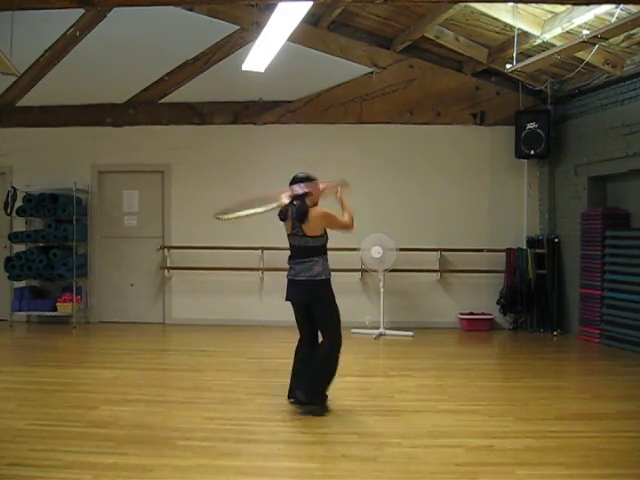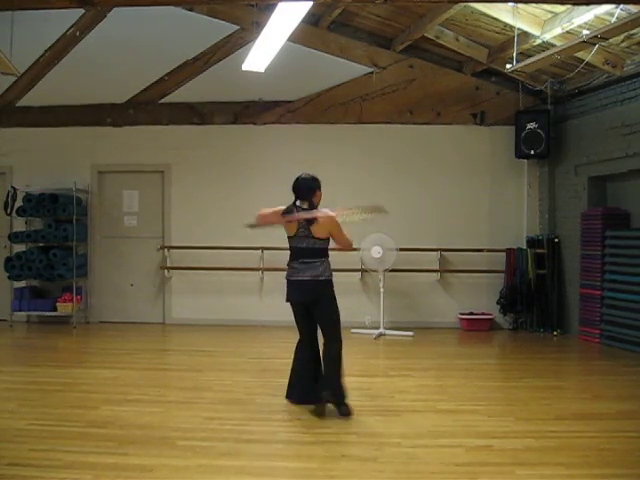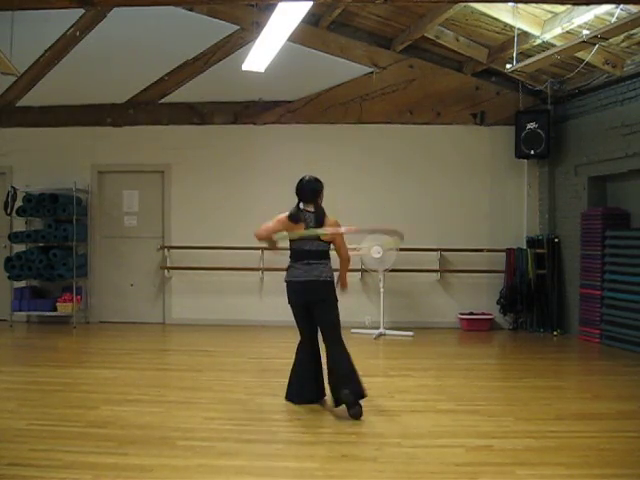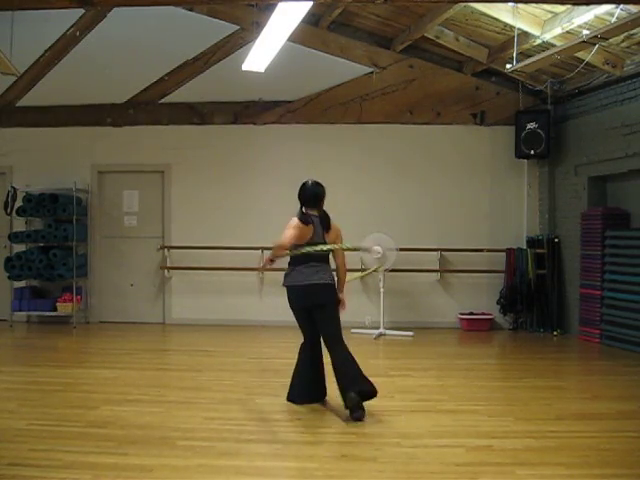
dt=0.1s
person 1, frame 1
left shoulder: (289, 213)
right shoulder: (318, 215)
left elbow: (293, 198)
right elbow: (349, 224)
left wrist: (314, 189)
right wrist: (341, 199)
left hip: (296, 283)
right hip: (316, 284)
left knee: (307, 339)
right knee: (332, 339)
left ankle: (303, 392)
right ankle: (310, 392)
person 1, frame 2
left shoulder: (285, 214)
right shoulder: (326, 218)
left elbow: (260, 217)
right elbow: (347, 245)
right wrist: (336, 227)
left hip: (295, 285)
right hip: (320, 285)
left knee: (307, 338)
right knee: (332, 339)
left ankle: (303, 392)
right ankle: (331, 394)
person 1, frame 3
left shoulder: (290, 219)
right shoulder: (331, 223)
left elbow: (260, 234)
right elbow: (345, 257)
left wrist: (272, 241)
right wrist: (343, 277)
left hip: (296, 285)
right hip: (321, 286)
left knee: (307, 339)
right knee: (334, 341)
left ankle: (305, 392)
right ankle: (347, 391)
person 1, frame 4
left shoulder: (297, 222)
right shoulder: (332, 227)
left elbow: (285, 242)
right elbow: (341, 264)
left wrist: (272, 256)
right wrist: (341, 292)
left hip: (298, 289)
right hip: (324, 288)
left knee: (311, 340)
right knee: (335, 342)
left ankle: (305, 392)
right ankle: (353, 391)
